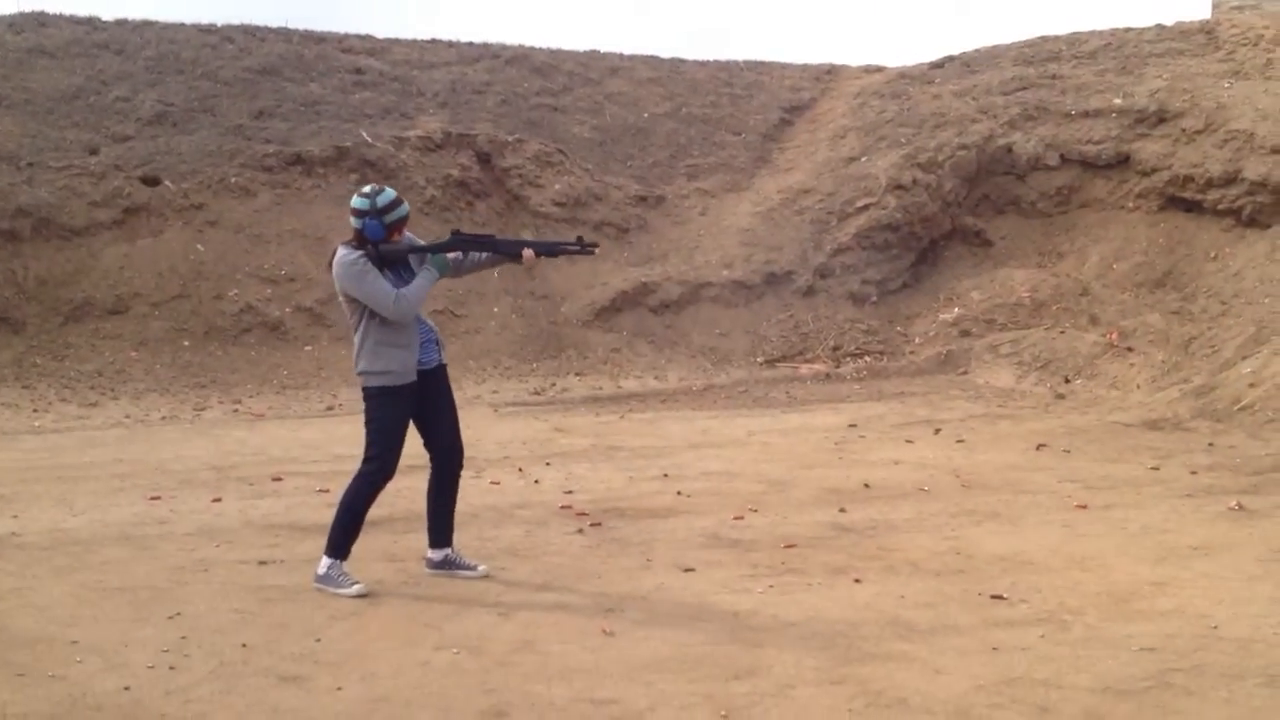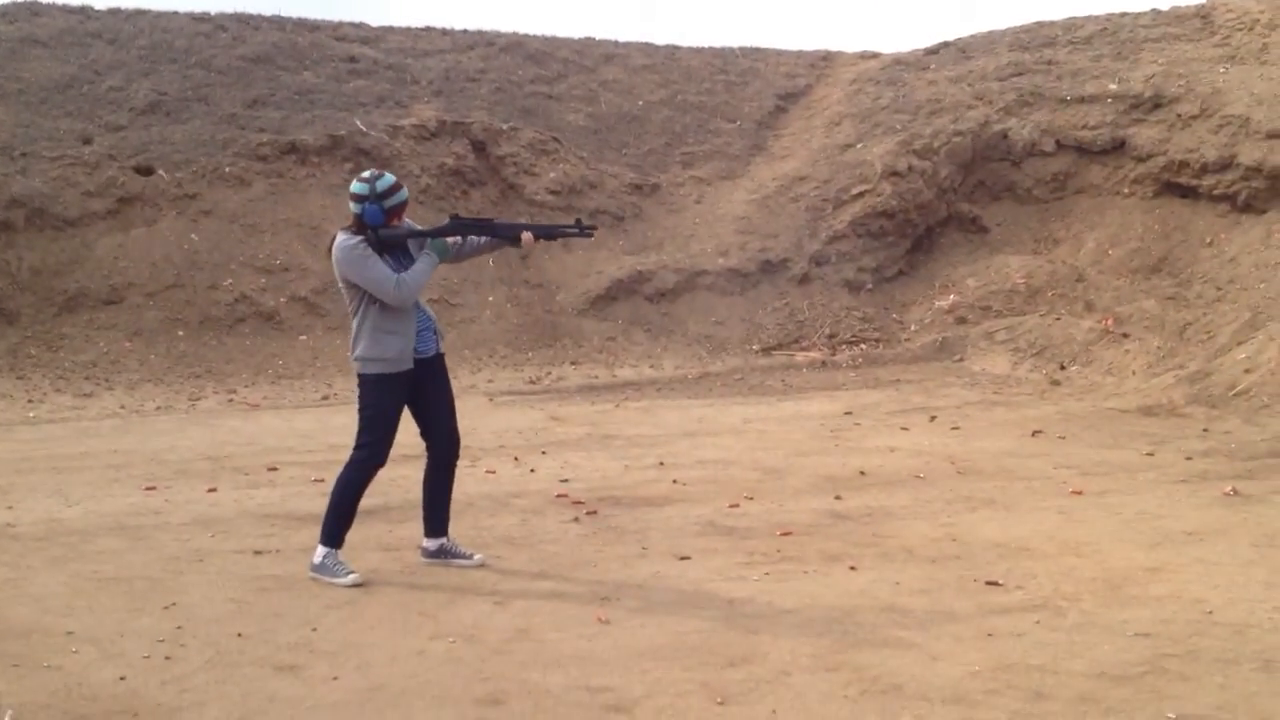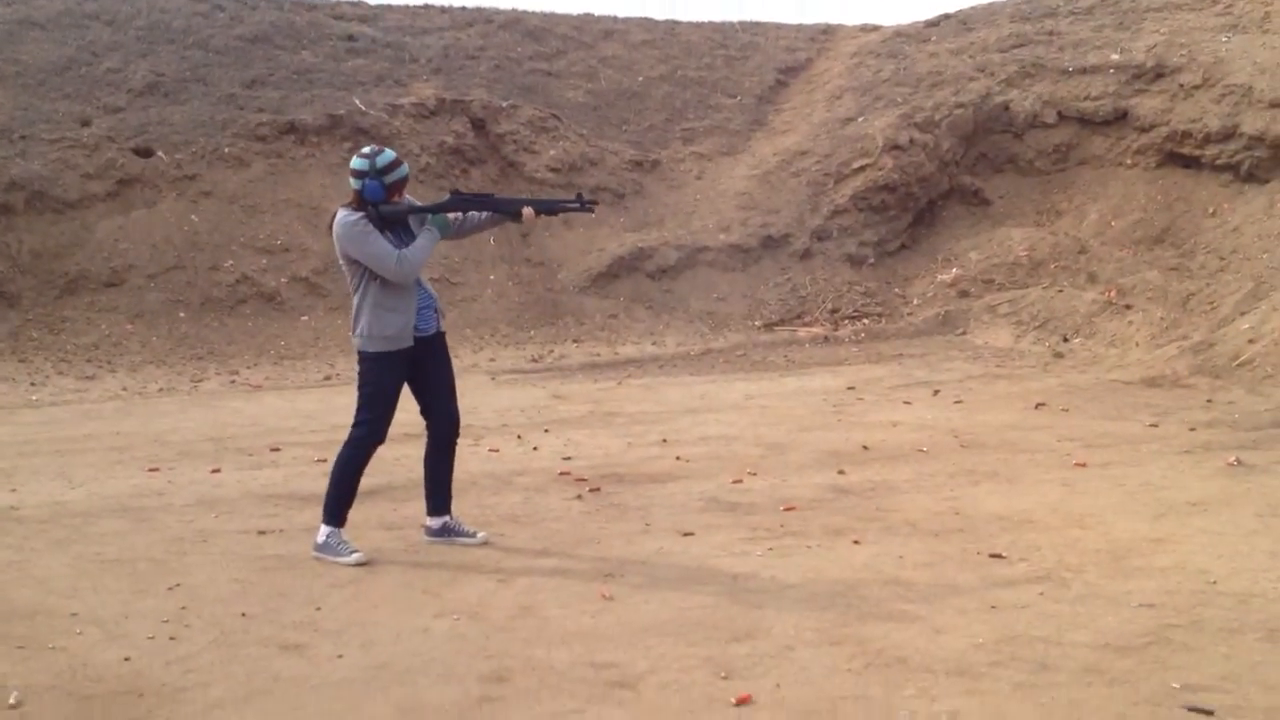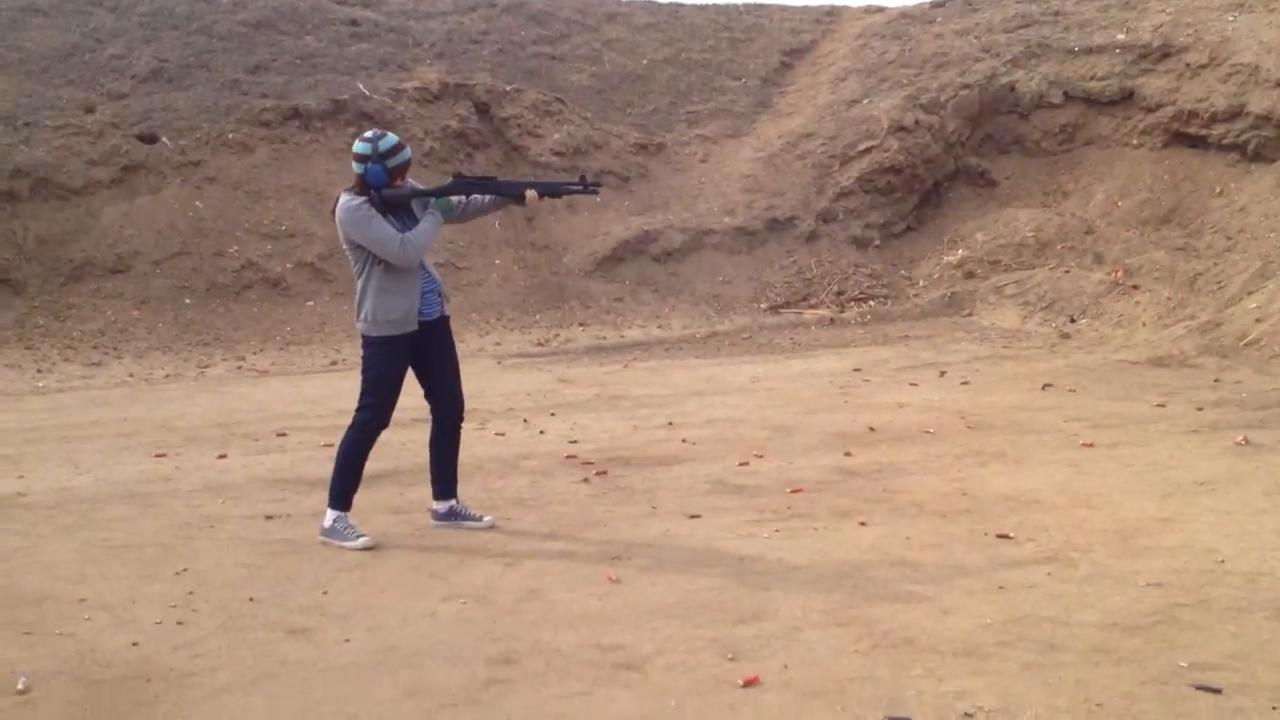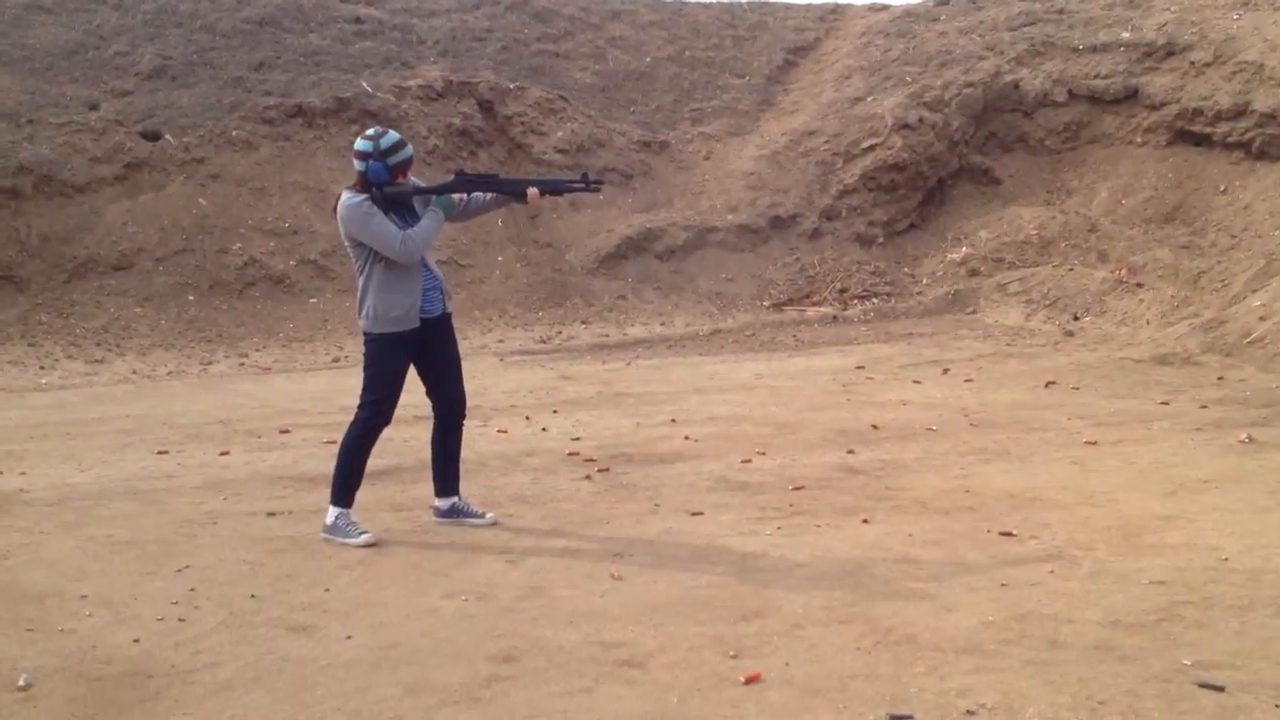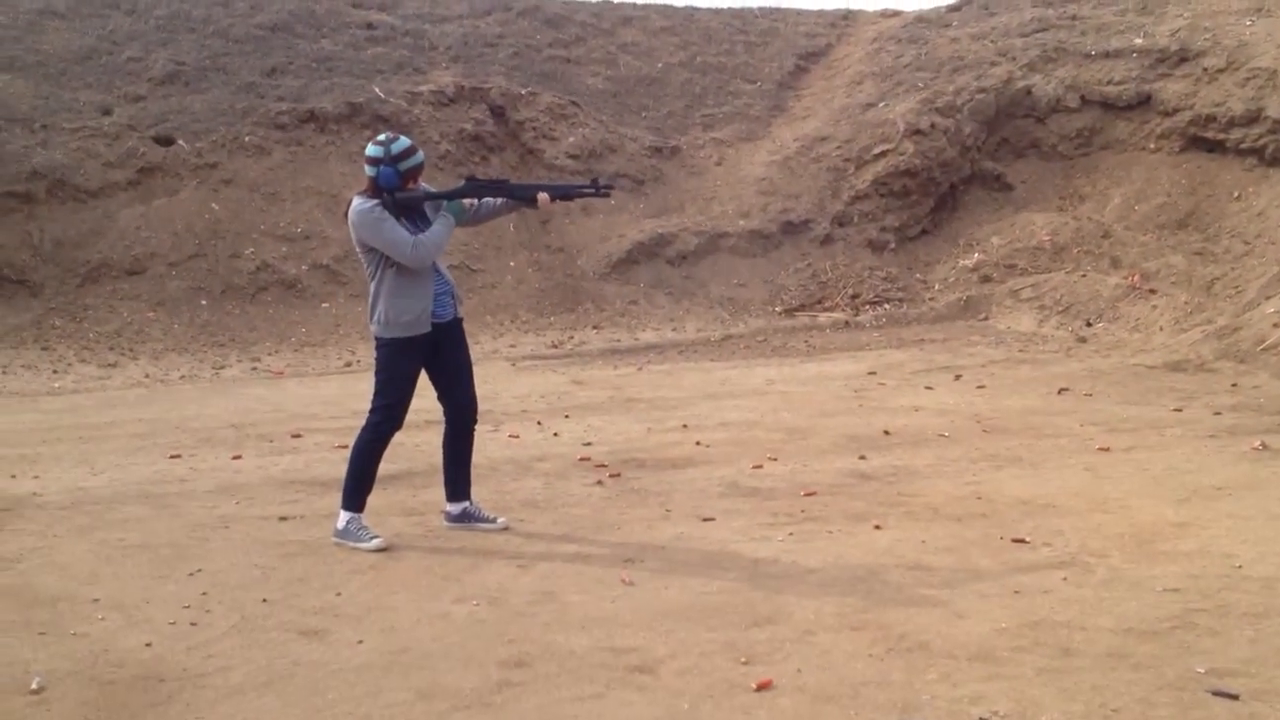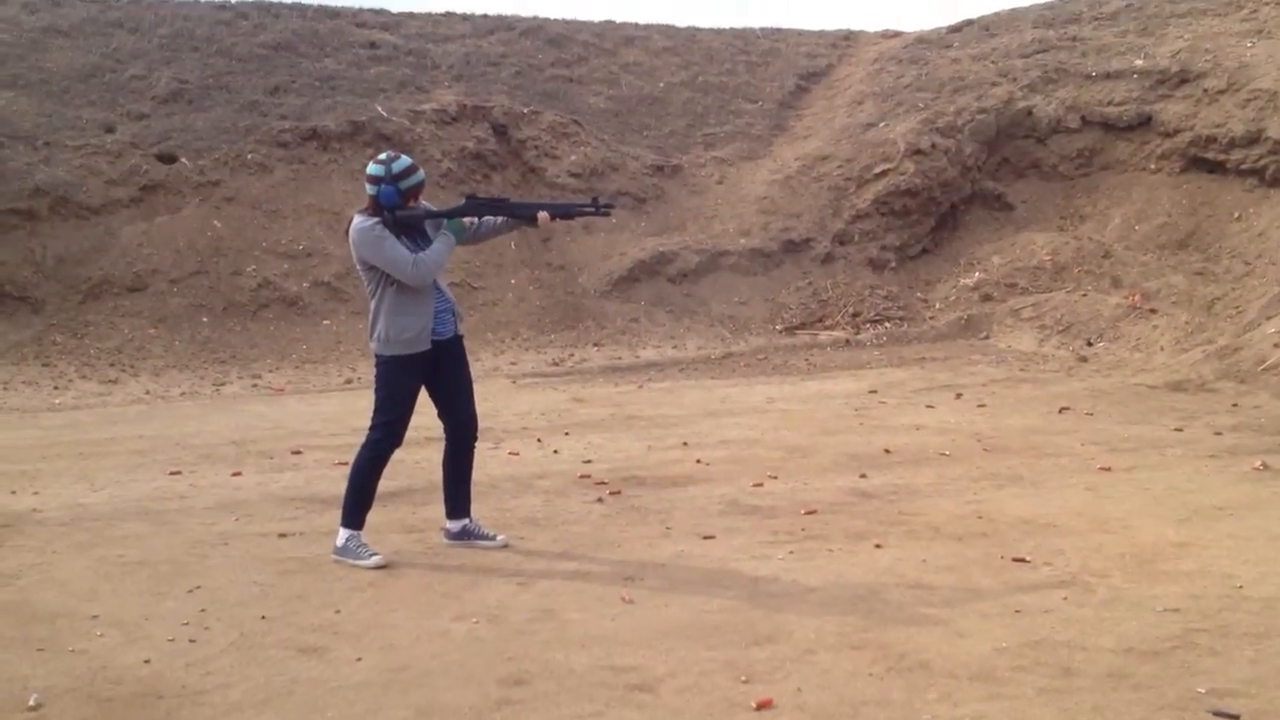
dt=0.2s
person 1, frame 1
left shoulder: (402, 245)
right shoulder: (350, 263)
left elbow: (453, 263)
right elbow: (399, 307)
left wrist: (507, 254)
right wrist: (430, 270)
left hip: (428, 366)
right hip: (388, 377)
left knee: (449, 457)
right knee: (378, 468)
left ankle: (440, 552)
right ankle: (330, 564)
person 1, frame 2
right shoulder: (349, 248)
left elbow: (454, 248)
right elbow: (399, 292)
left wrist: (507, 238)
right wrist: (430, 256)
left hip: (425, 355)
right hip: (384, 365)
left knee: (446, 446)
right knee: (370, 456)
left ankle: (436, 541)
right ankle: (326, 553)
person 1, frame 3
right shoulder: (350, 224)
left elbow: (455, 225)
right elbow: (401, 268)
left wrist: (508, 214)
right wrist: (432, 231)
left hip: (426, 333)
right hip: (384, 343)
left knee: (445, 424)
right knee: (368, 434)
left ankle: (439, 520)
right ankle: (329, 533)
person 1, frame 4
right shoulder: (352, 209)
left elbow: (458, 209)
right elbow: (404, 251)
left wrist: (510, 196)
right wrist: (434, 214)
left hip: (430, 317)
right hip: (388, 327)
left knee: (450, 409)
right knee: (372, 418)
left ankle: (446, 504)
right ankle: (335, 517)
person 1, frame 5
left shoulder: (406, 190)
right shoulder: (354, 207)
left elbow: (460, 207)
right elbow: (405, 248)
left wrist: (512, 194)
right wrist: (435, 211)
left hip: (432, 314)
right hip: (390, 324)
left knee: (452, 406)
right knee: (373, 415)
left ankle: (447, 500)
right ankle: (337, 514)
person 1, frame 6
right shoulder: (365, 212)
left elbow: (470, 212)
right elbow: (416, 253)
left wrist: (522, 199)
right wrist: (446, 216)
left hip: (444, 319)
right hip: (401, 329)
left knee: (463, 411)
right knee: (385, 420)
left ankle: (459, 505)
right ankle: (348, 518)
person 1, frame 7
right shoulder: (366, 230)
left elbow: (470, 230)
right elbow: (416, 271)
left wrist: (523, 219)
right wrist: (447, 235)
left hip: (444, 337)
right hip: (401, 347)
left knee: (464, 428)
right knee: (385, 437)
left ankle: (458, 522)
right ankle: (348, 536)
